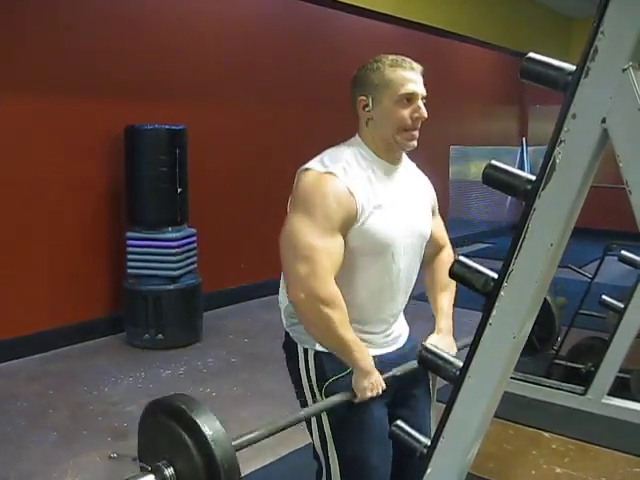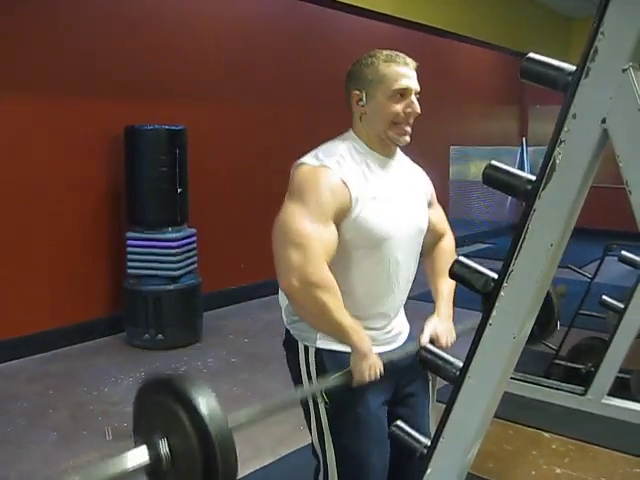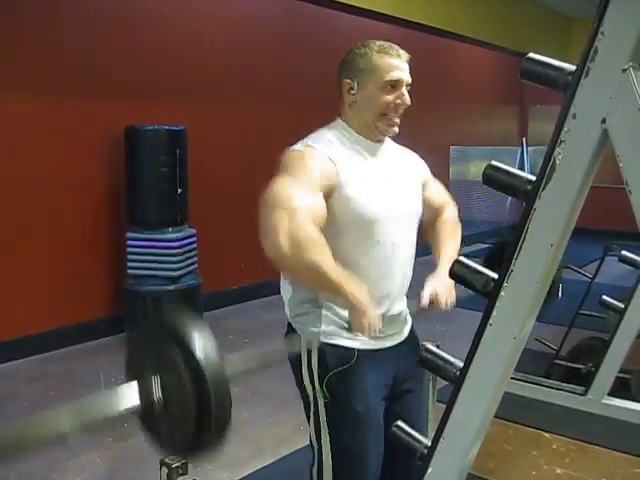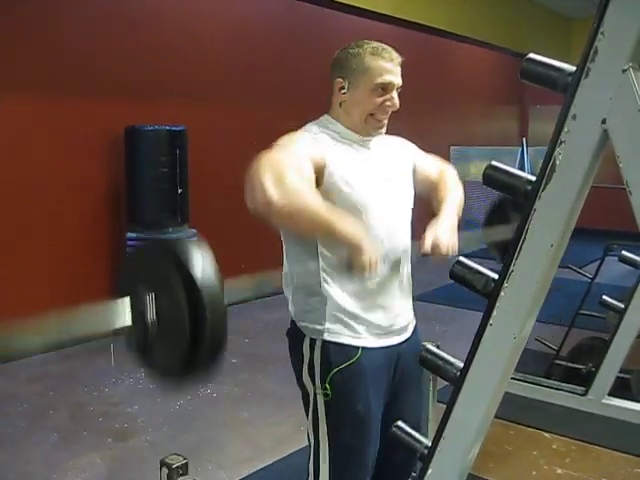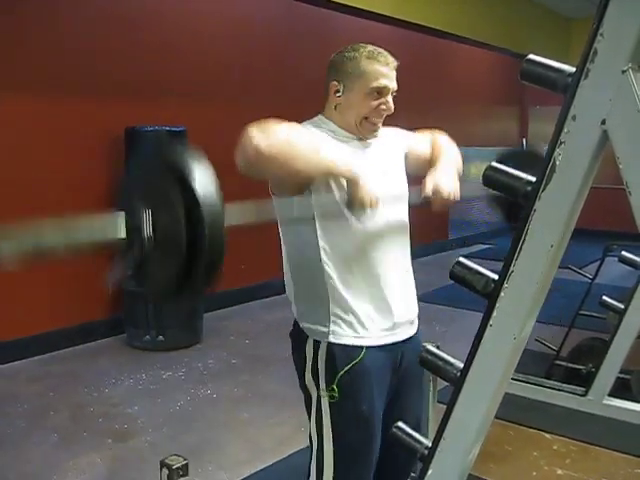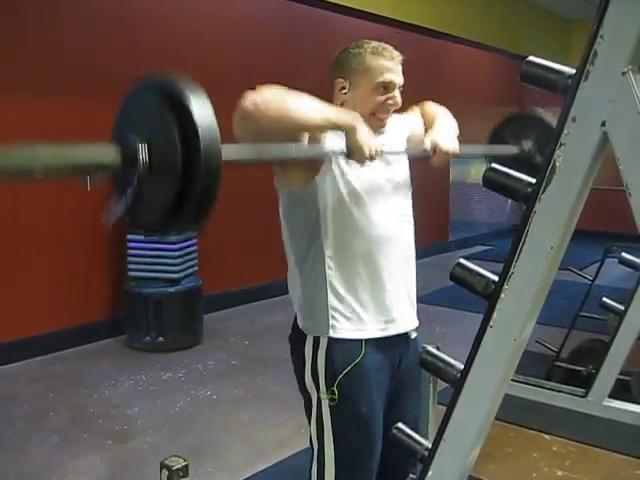
dt=0.1s
person 1, frame 1
left shoulder: (418, 180)
right shoulder: (330, 182)
left elbow: (439, 251)
right elbow: (309, 290)
left wrist: (443, 326)
right wrist: (359, 365)
left hip: (397, 346)
right hip: (330, 355)
person 1, frame 2
left shoulder: (413, 174)
right shoulder: (326, 174)
left elbow: (440, 239)
right elbow: (302, 275)
left wrist: (443, 311)
right wrist: (357, 347)
left hip: (397, 343)
right hip: (333, 354)
person 1, frame 3
left shoulder: (407, 161)
right shoulder: (317, 159)
left elbow: (444, 212)
right elbow: (284, 240)
left wrist: (443, 270)
right wrist: (356, 298)
left hip: (398, 337)
right hip: (335, 349)
person 1, frame 4
left shoulder: (396, 148)
right shoulder: (308, 149)
left elbow: (444, 176)
right elbow: (268, 193)
left wrist: (446, 218)
right wrist: (354, 238)
left hip: (401, 335)
right hip: (338, 345)
person 1, frame 5
left shoulder: (391, 142)
right shoulder: (303, 144)
left elbow: (439, 143)
right elbow: (258, 146)
left wrist: (445, 170)
right wrist: (349, 174)
left hip: (402, 333)
right hip: (340, 345)
person 1, frame 6
left shoulder: (394, 132)
right shoulder: (311, 140)
left elbow: (433, 112)
right elbow: (253, 109)
left wrist: (443, 129)
right wrist: (347, 123)
left hip: (402, 332)
right hip: (341, 341)
